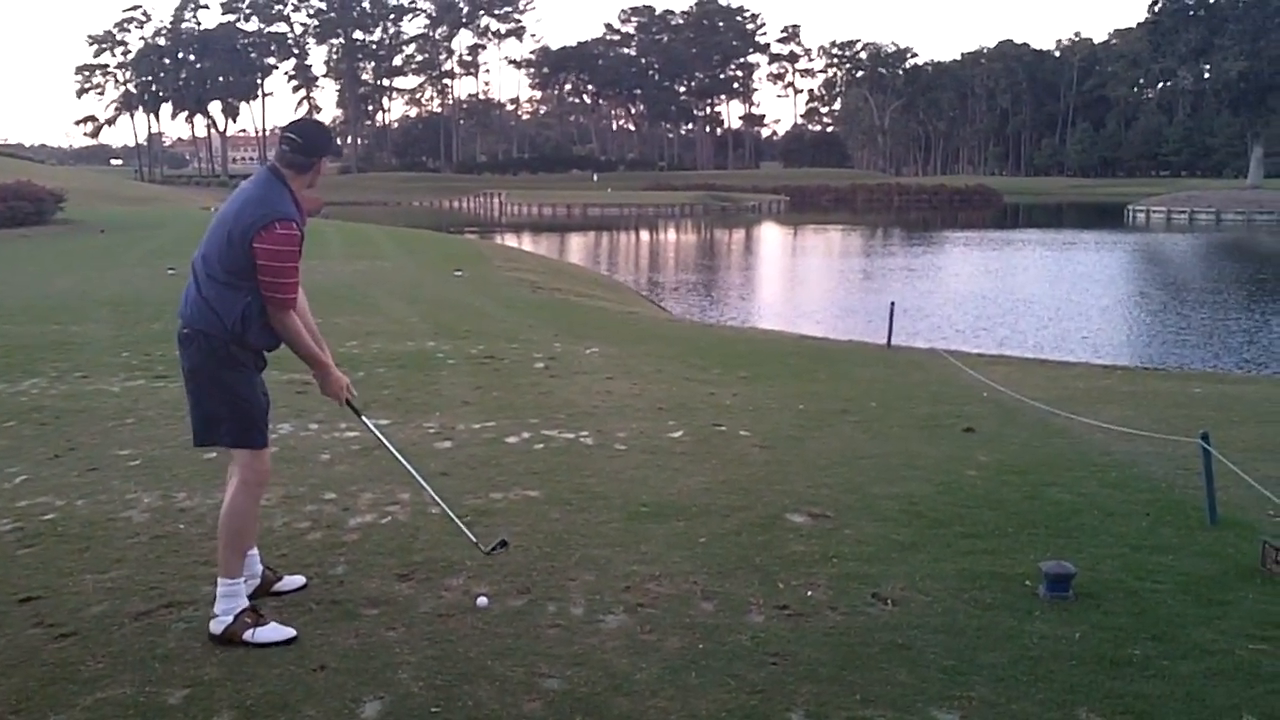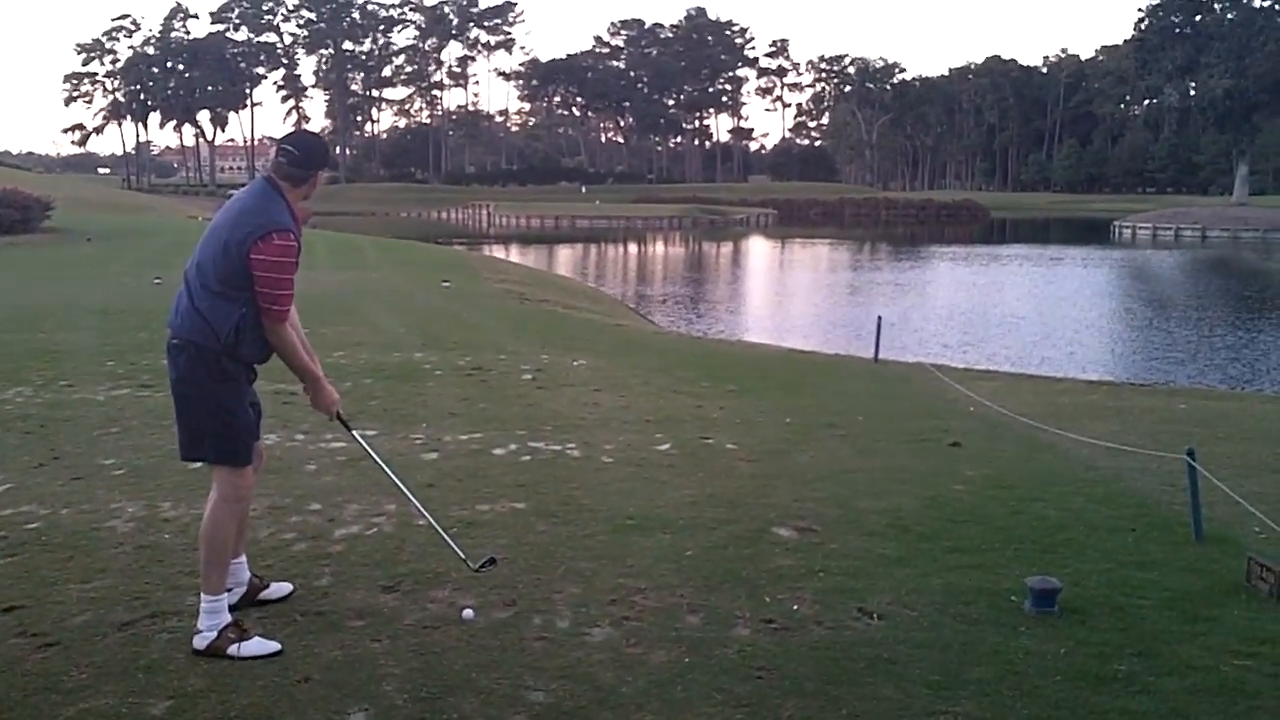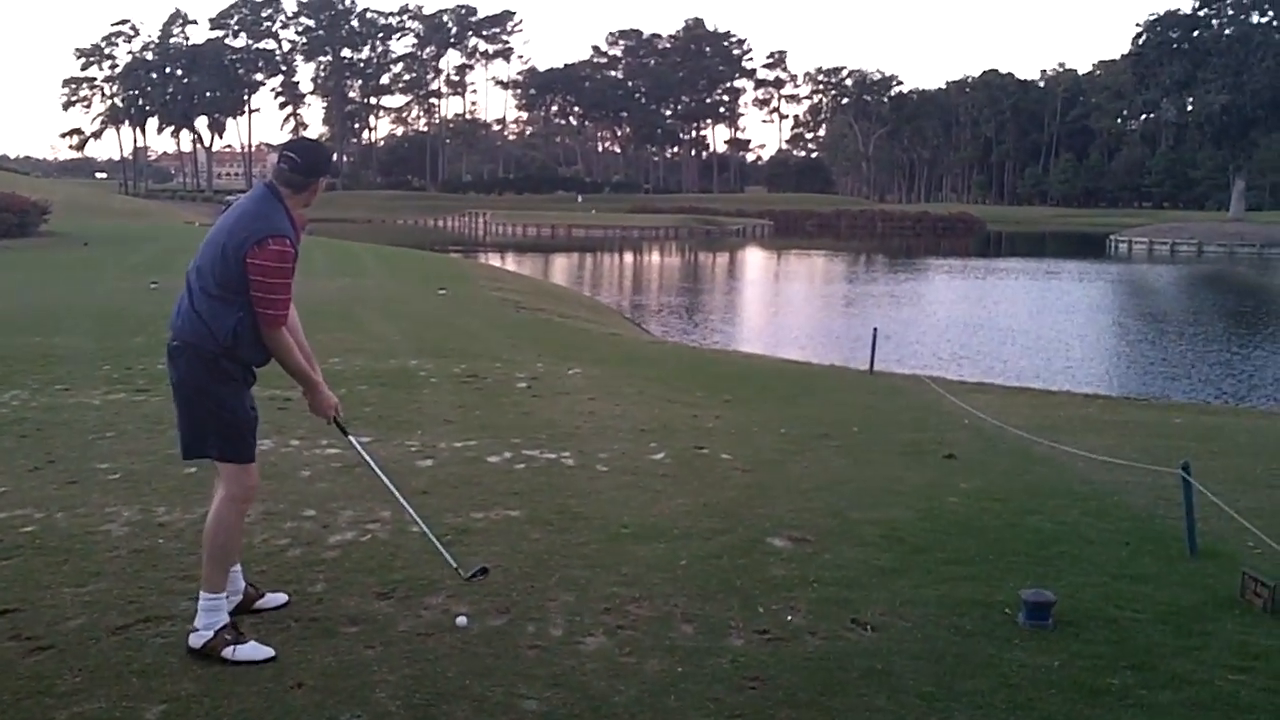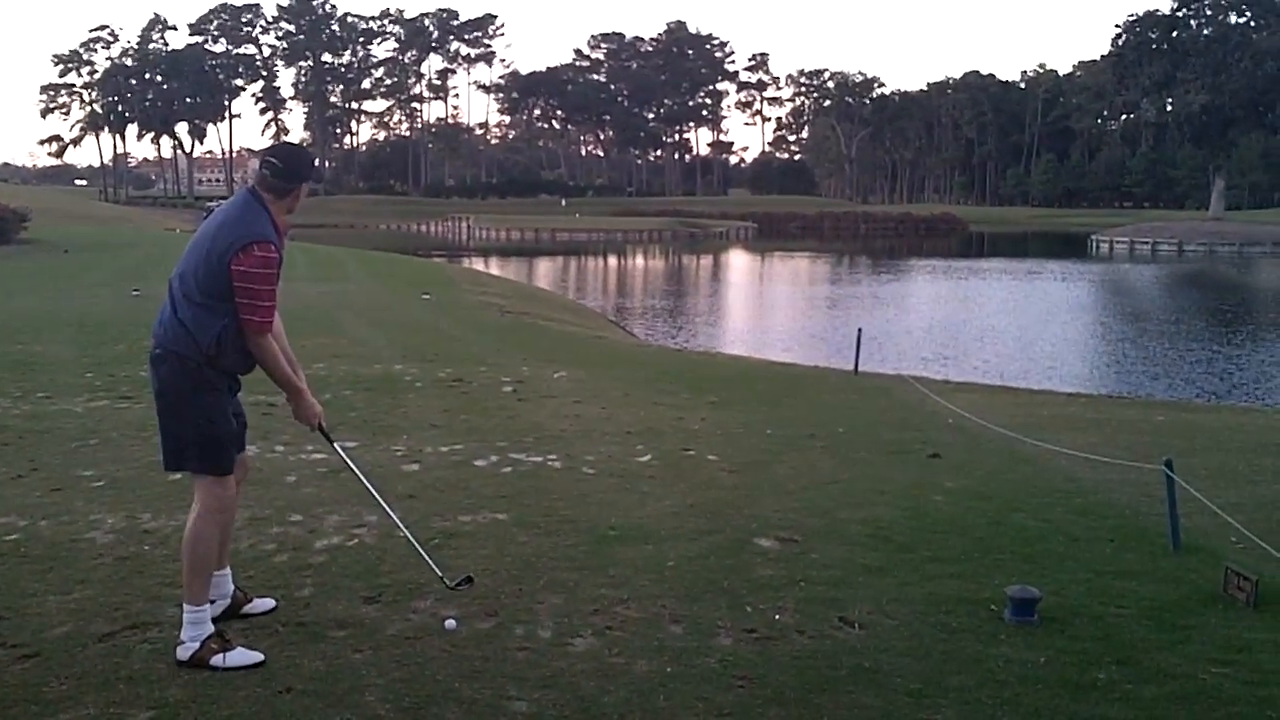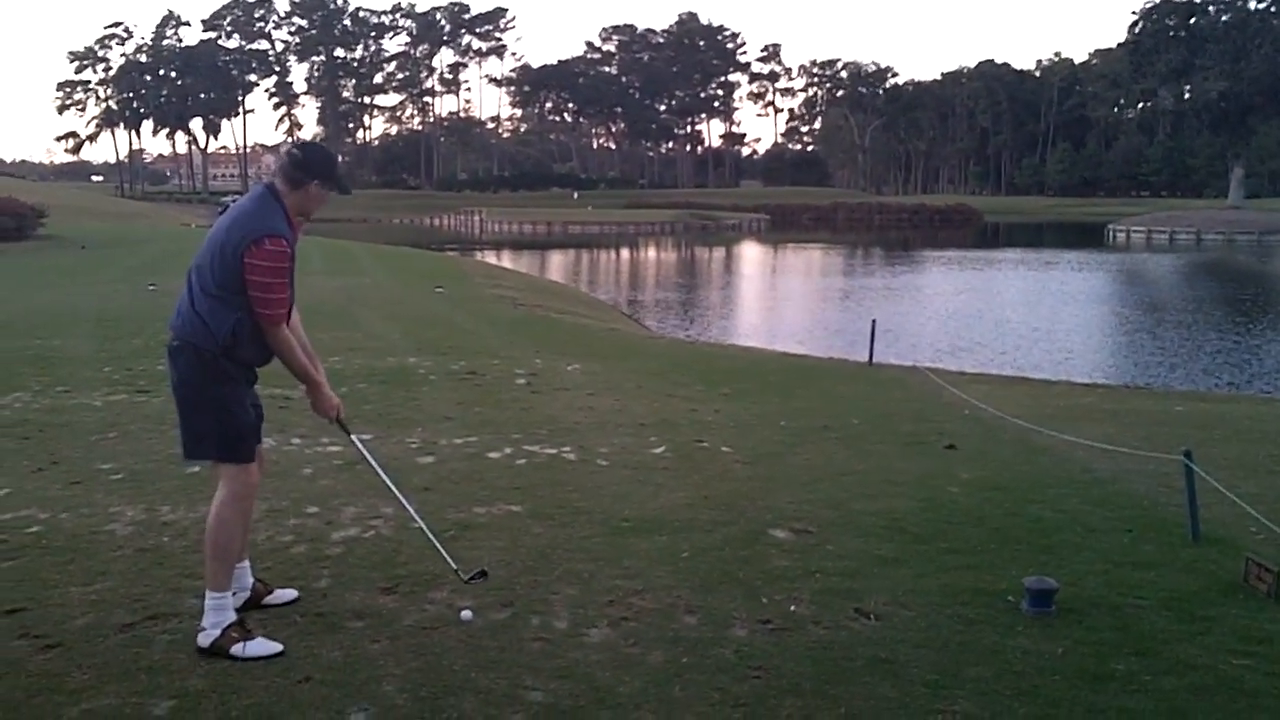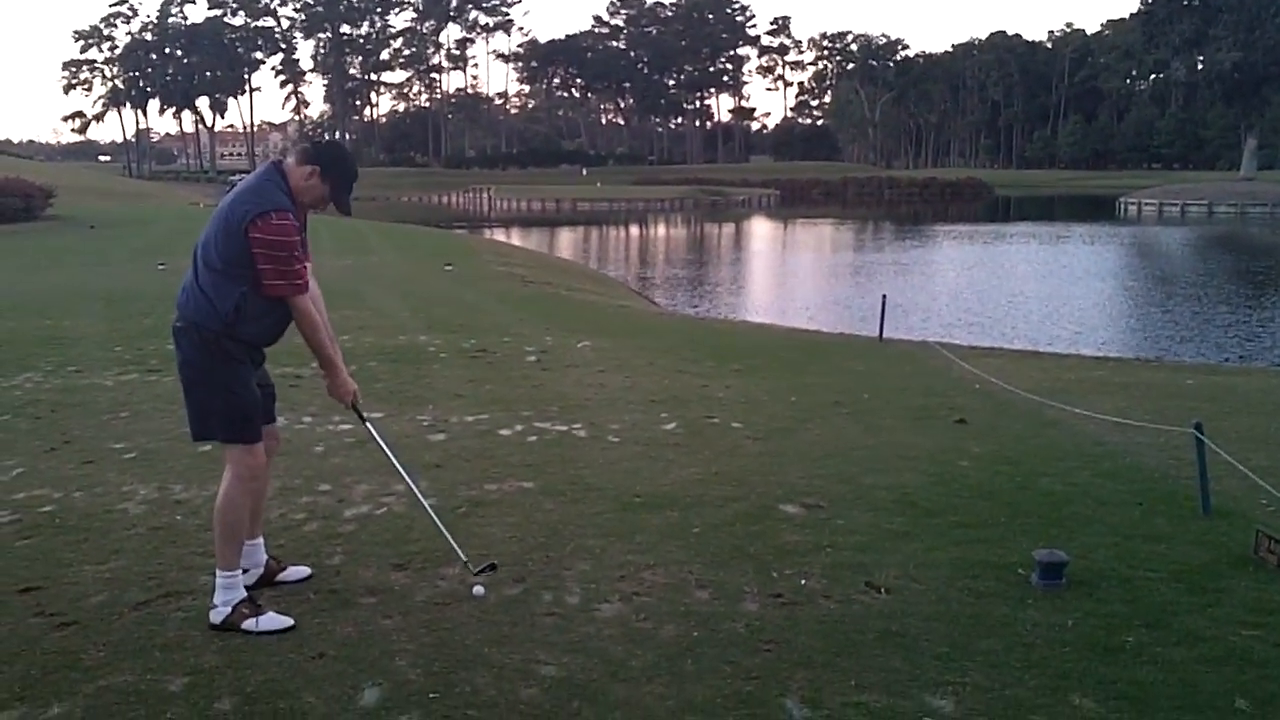
dt=0.3s
person 1, frame 1
left shoulder: (262, 190)
right shoulder: (278, 219)
left elbow: (289, 291)
right elbow: (281, 313)
left wrist: (324, 352)
right wrist: (323, 371)
left hip: (221, 339)
right hip: (220, 347)
left knee: (253, 454)
right knee: (251, 467)
left ankle: (249, 571)
right ankle: (229, 609)
person 1, frame 2
left shoulder: (255, 200)
right shoulder: (276, 230)
left elbow: (281, 306)
right elbow: (275, 326)
left wrist: (315, 365)
right wrist: (315, 383)
left hip: (211, 350)
right hip: (210, 358)
left knee: (247, 459)
right knee: (233, 482)
left ankle: (236, 579)
right ankle: (212, 624)
person 1, frame 3
left shoulder: (259, 207)
right shoulder: (273, 237)
left elbow: (282, 307)
right elbow: (273, 329)
left wrist: (315, 370)
right wrist: (313, 388)
left hip: (214, 355)
right hip: (209, 361)
left knee: (237, 474)
right knee: (239, 482)
left ankle: (231, 588)
right ankle: (209, 624)
person 1, frame 4
left shoulder: (244, 213)
right shoulder: (257, 242)
left elbow: (266, 315)
right elbow: (257, 337)
left wrist: (299, 377)
right wrist: (297, 395)
left hip: (199, 363)
right hip: (192, 370)
left knee: (232, 473)
right knee: (215, 493)
left ankle: (219, 592)
right ankle: (195, 635)
person 1, frame 5
left shoulder: (266, 213)
right shoulder: (267, 235)
left elbow: (284, 308)
right elbow: (273, 328)
left wrist: (317, 370)
right wrist: (316, 387)
left hip: (219, 356)
right hip: (207, 361)
left knee: (247, 468)
right knee: (238, 481)
left ankle: (239, 585)
right ankle: (217, 623)
person 1, frame 6
left shoulder: (280, 196)
right shoulder: (273, 213)
left elbow: (306, 284)
right elbow: (298, 303)
left wrist: (335, 355)
right wrist: (333, 371)
left hip: (233, 337)
right hip: (213, 341)
left knee: (264, 443)
right knee: (246, 461)
left ankle: (253, 561)
right ankle: (227, 599)
